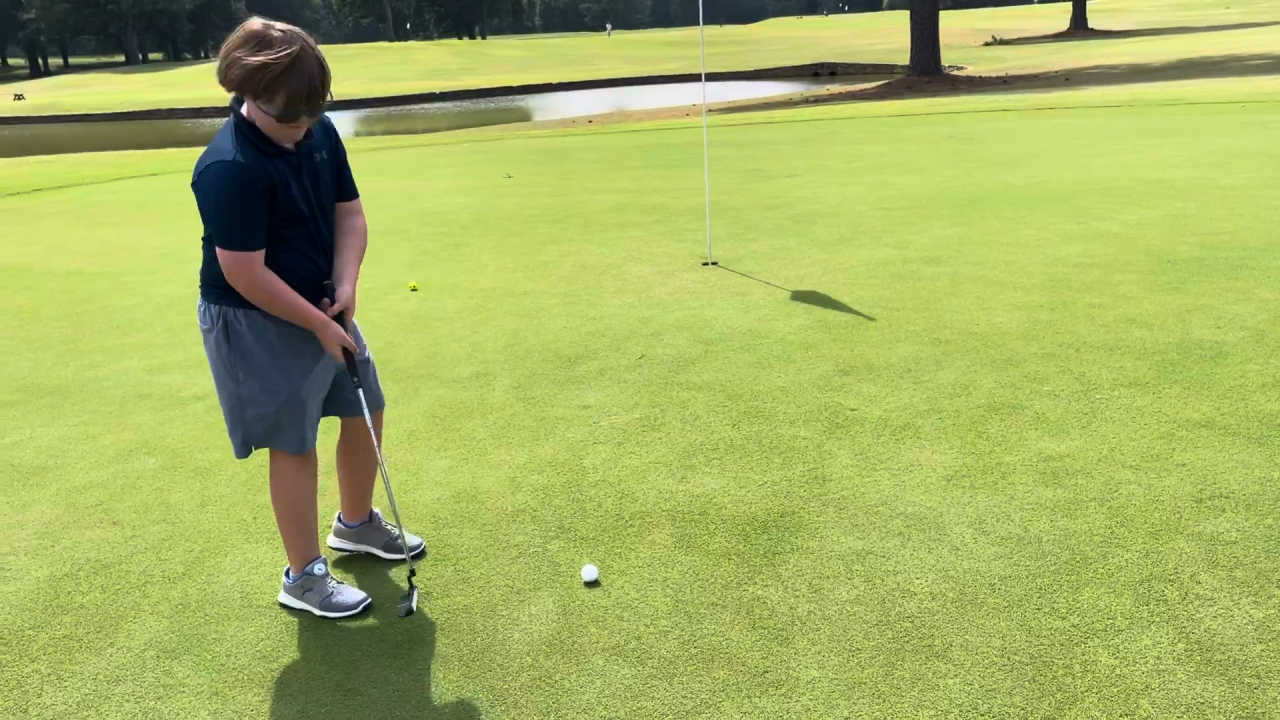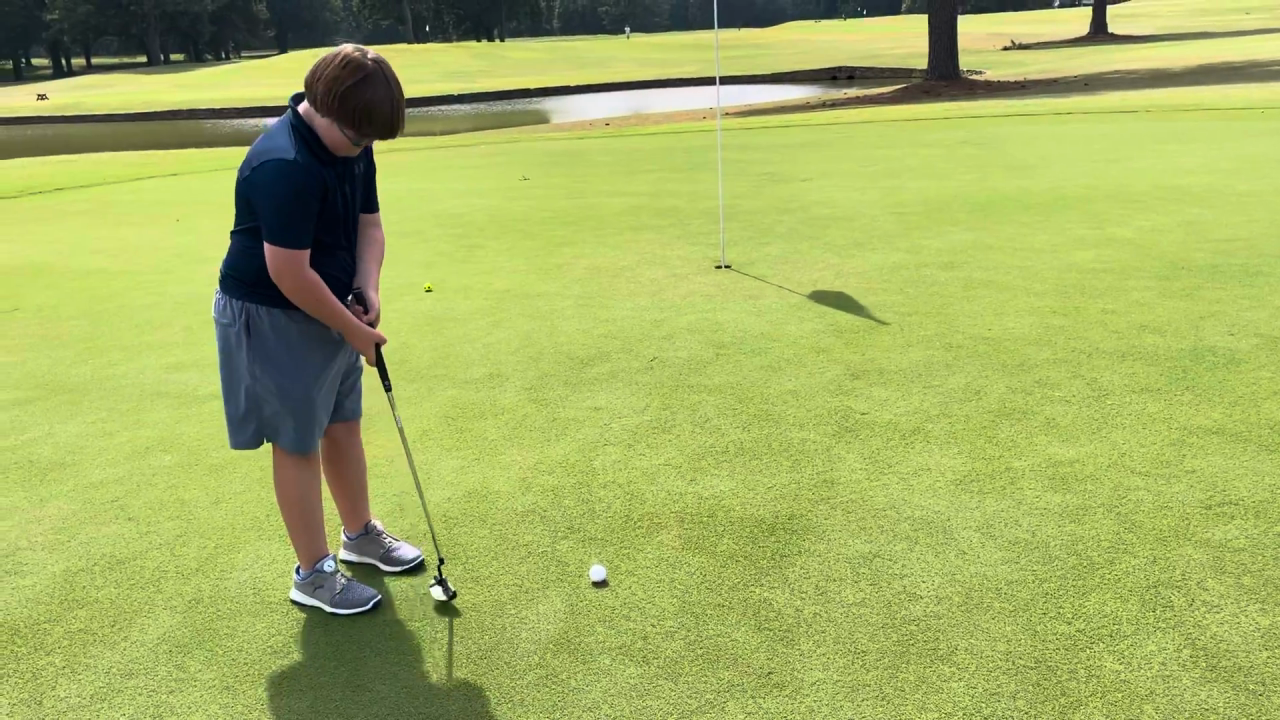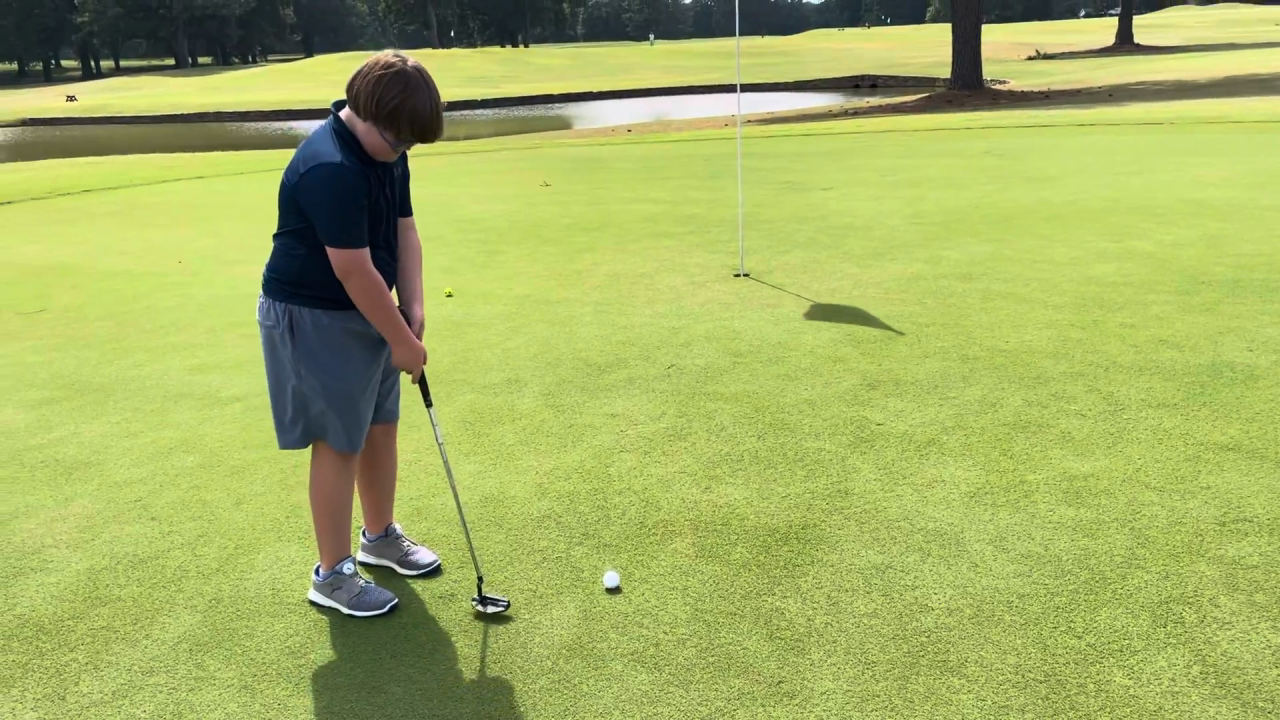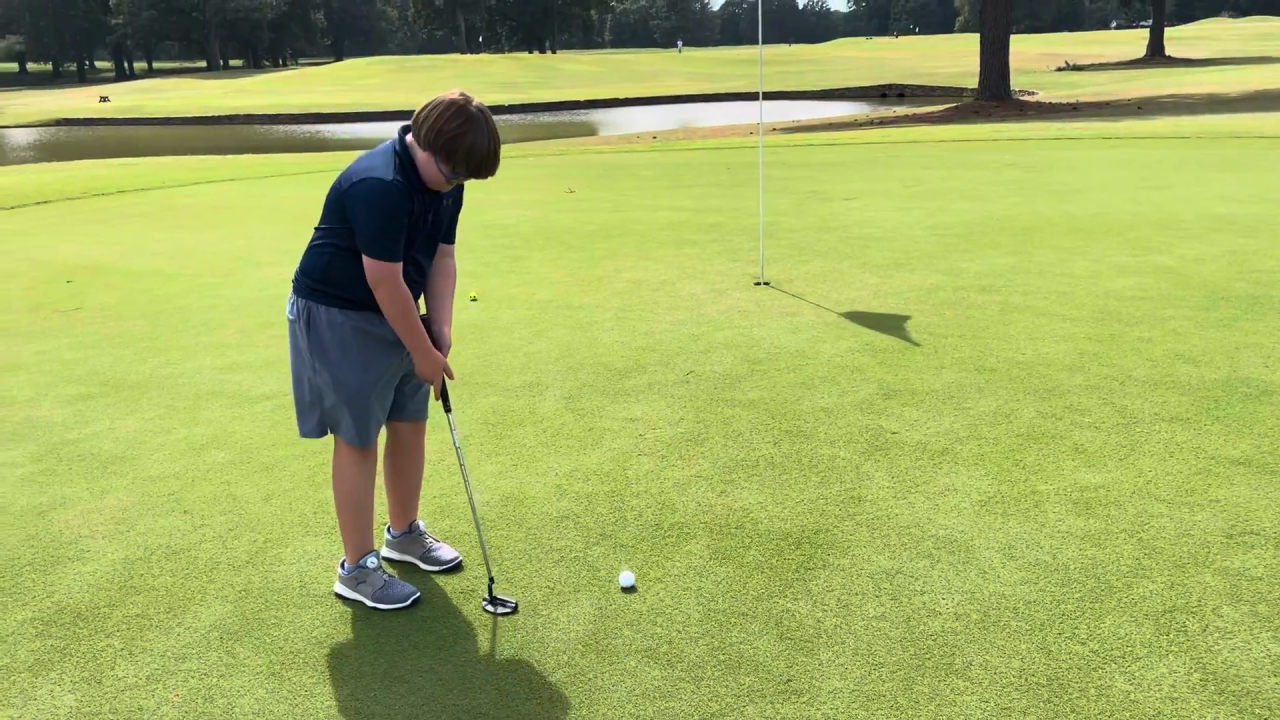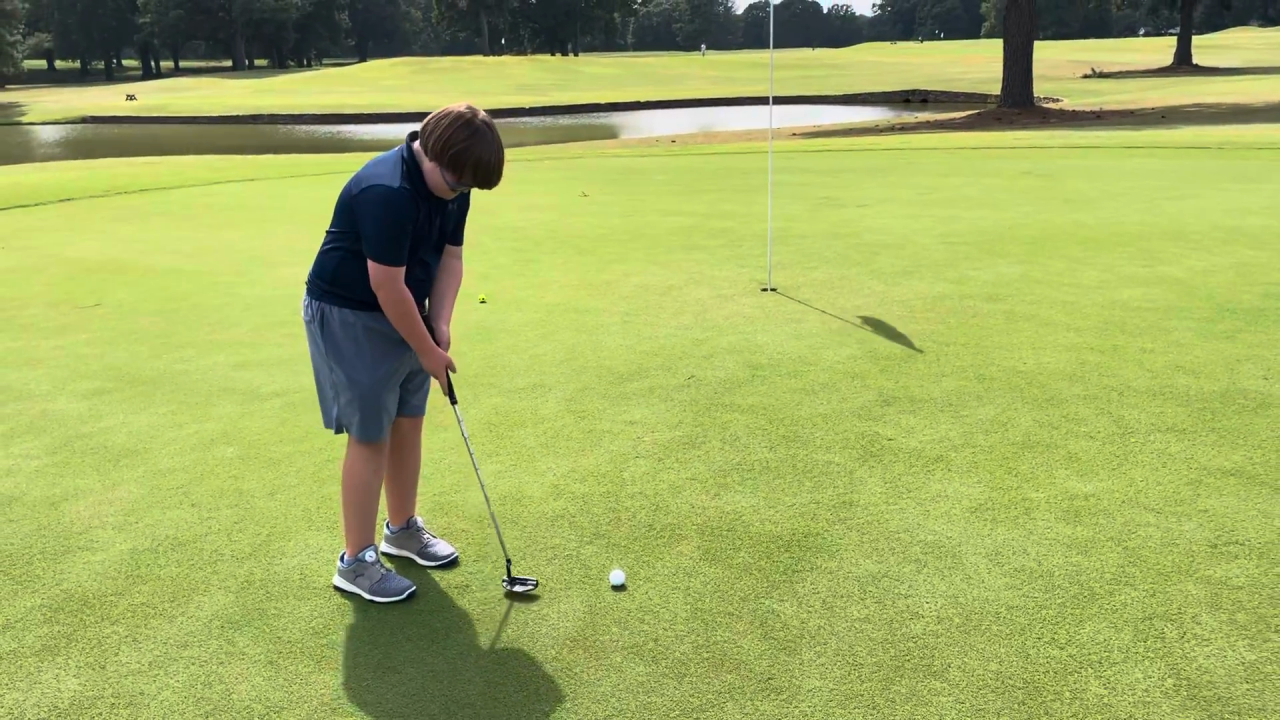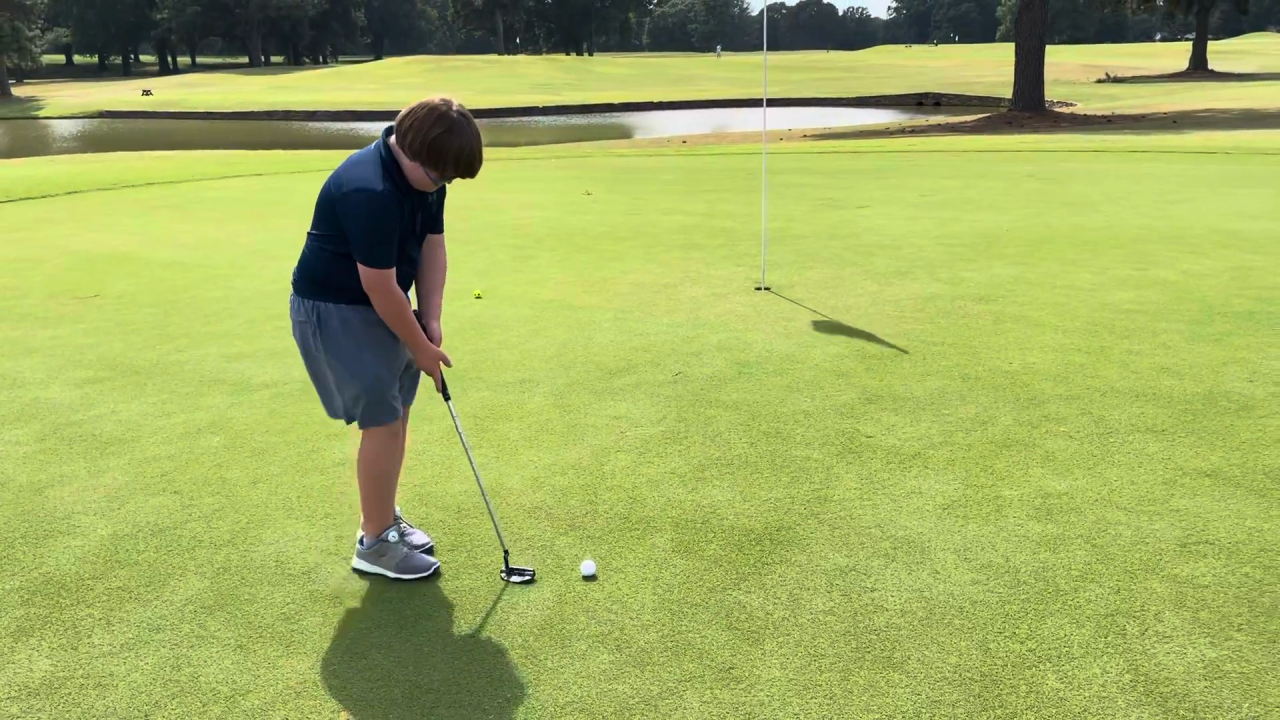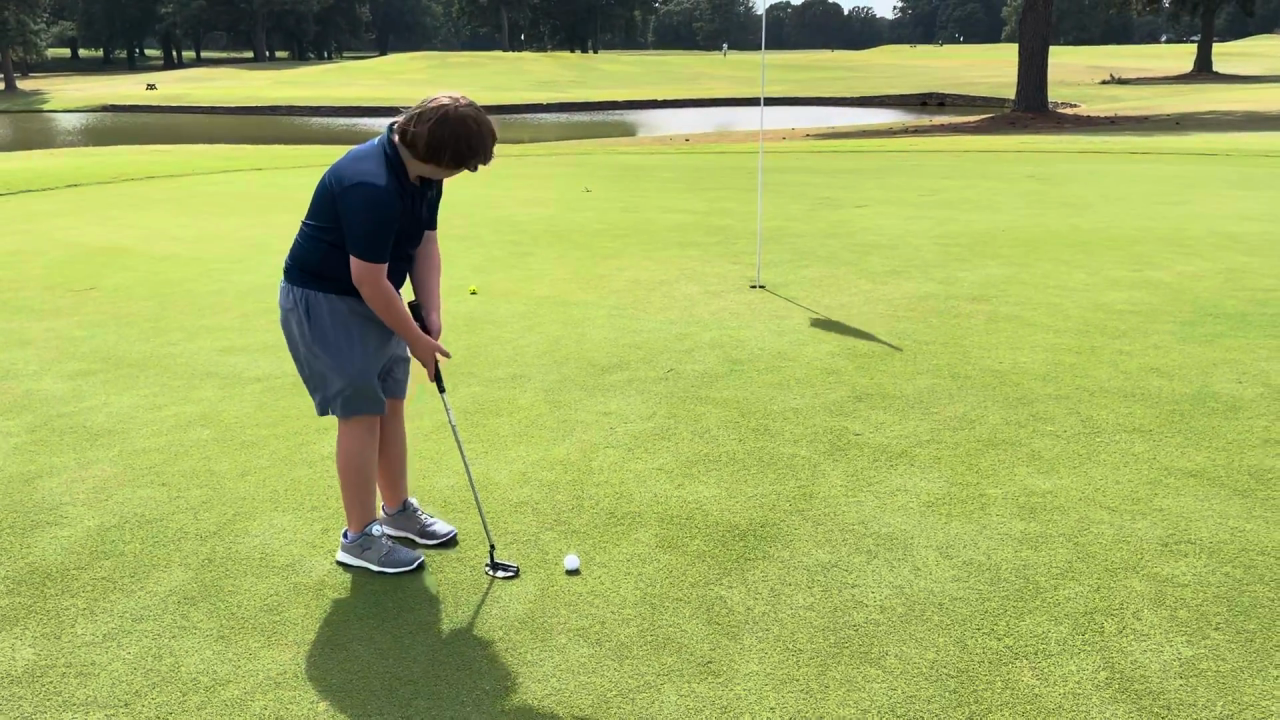
dt=0.4s
person 1, frame 1
left shoulder: (319, 133)
right shoulder: (230, 169)
left elbow: (349, 212)
right elbow: (244, 275)
left wrist: (345, 285)
right wrist: (319, 325)
left hip: (318, 306)
right hip: (255, 322)
left knee: (365, 411)
right knee: (292, 444)
left ankle: (357, 522)
right ankle: (302, 576)
person 1, frame 2
left shoulder: (352, 148)
right shoulder: (283, 168)
left elbow: (368, 225)
right elbow: (289, 273)
left wrist: (369, 295)
right wrist: (351, 328)
left hip: (325, 309)
right hip: (269, 317)
left knee: (343, 425)
right knee: (297, 442)
left ankle: (360, 533)
right ankle: (312, 572)
person 1, frame 3
left shoulder: (388, 153)
right shoulder: (330, 170)
left elbow: (403, 231)
right elbow: (354, 271)
left wrist: (413, 307)
right wrist: (401, 339)
left hip: (367, 311)
right hip: (312, 318)
left knee: (380, 426)
right knee: (338, 441)
left ankle: (380, 536)
right ankle: (332, 574)
person 1, frame 4
left shoulder: (445, 181)
right shoulder: (379, 186)
left elbow: (441, 256)
right elbow: (385, 283)
left wrist: (441, 327)
right wrist: (424, 353)
left hip: (395, 313)
right hip: (336, 317)
left knee: (410, 422)
right knee: (357, 437)
left ankle: (404, 532)
right ankle: (357, 568)
person 1, frame 5
left shoulder: (451, 184)
right shoulder: (386, 192)
left elbow: (450, 256)
right elbow: (387, 286)
left wrist: (441, 324)
right wrist: (426, 350)
left hip: (401, 312)
right hip: (347, 315)
left knee: (407, 422)
right knee: (371, 436)
left ankle: (403, 527)
right ankle: (356, 560)
person 1, frame 6
left shoulder: (424, 175)
right shoulder: (370, 193)
left elbow: (432, 246)
right elbow: (379, 287)
left wrist: (431, 319)
right wrist: (421, 348)
left hip: (377, 302)
right hip: (333, 308)
left knee: (395, 411)
right knee: (382, 419)
left ankle: (381, 516)
right ankle: (374, 543)
person 1, frame 7
left shoulder: (422, 175)
right shoulder: (371, 188)
left elbow: (425, 244)
right elbow: (369, 280)
left wrist: (431, 313)
right wrist: (416, 339)
left hip: (370, 298)
right hip: (324, 299)
left knee: (390, 405)
right knee: (360, 412)
left ankle: (397, 510)
right ankle: (359, 537)
